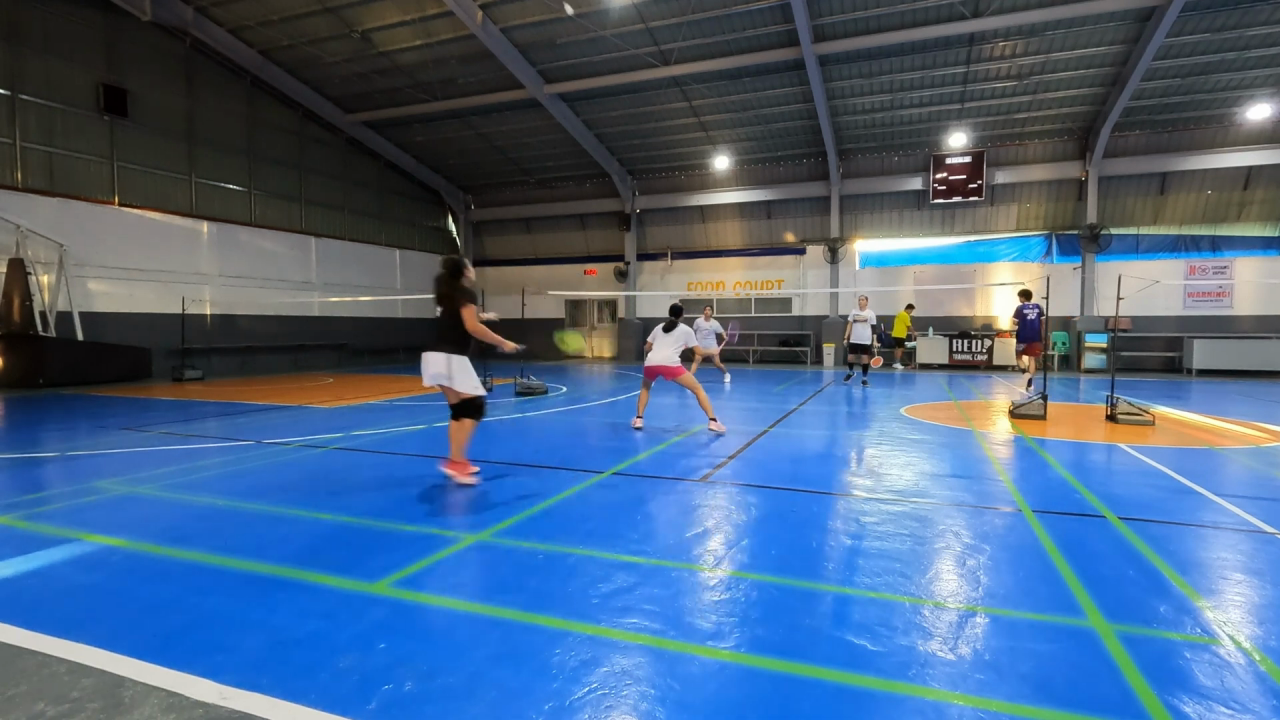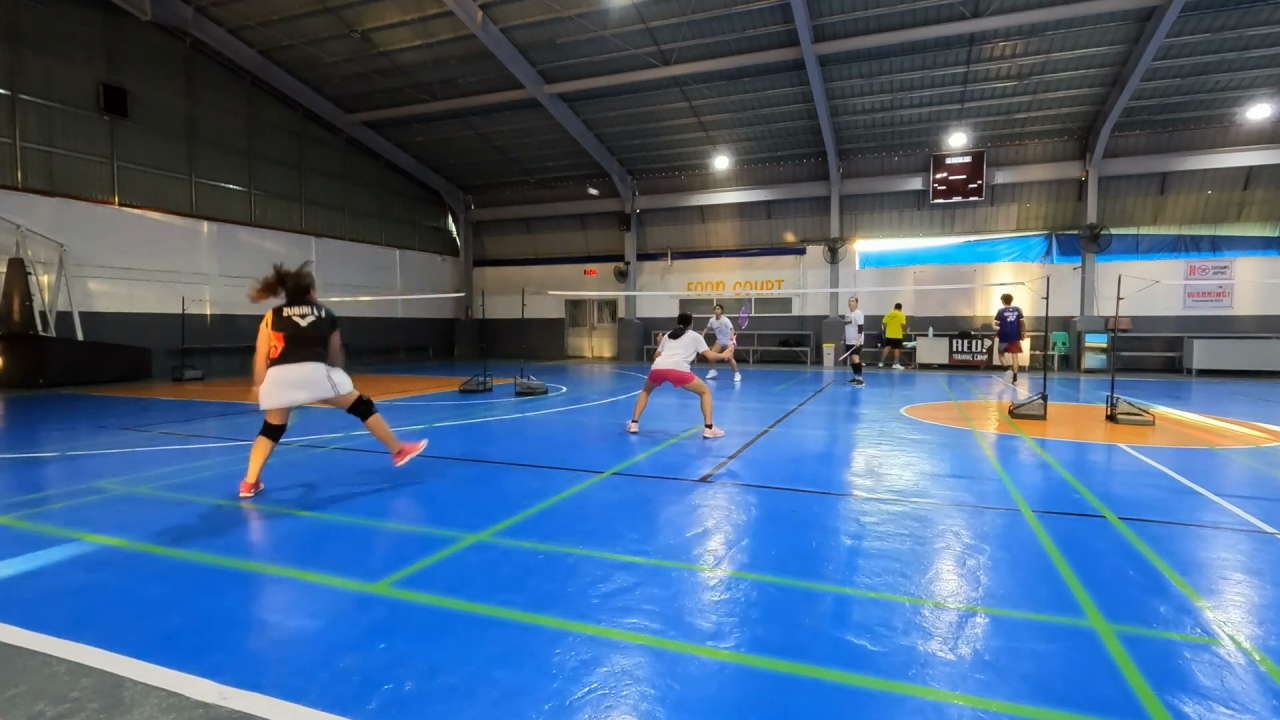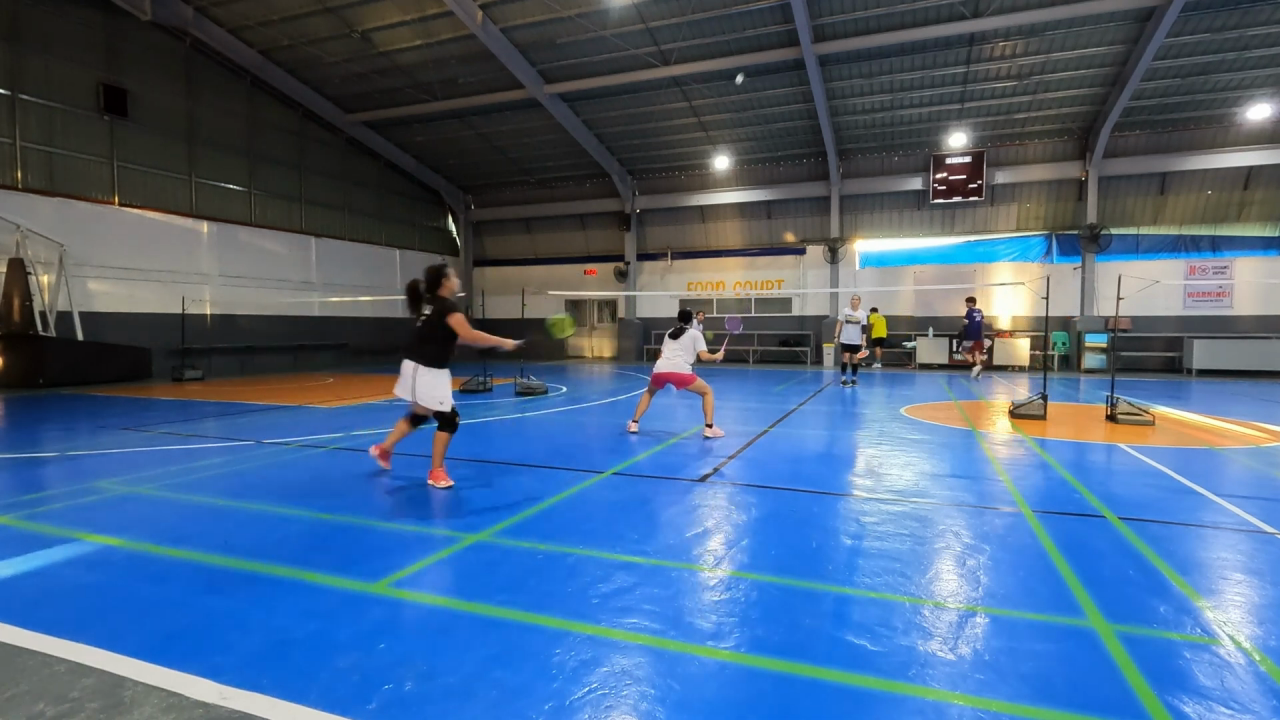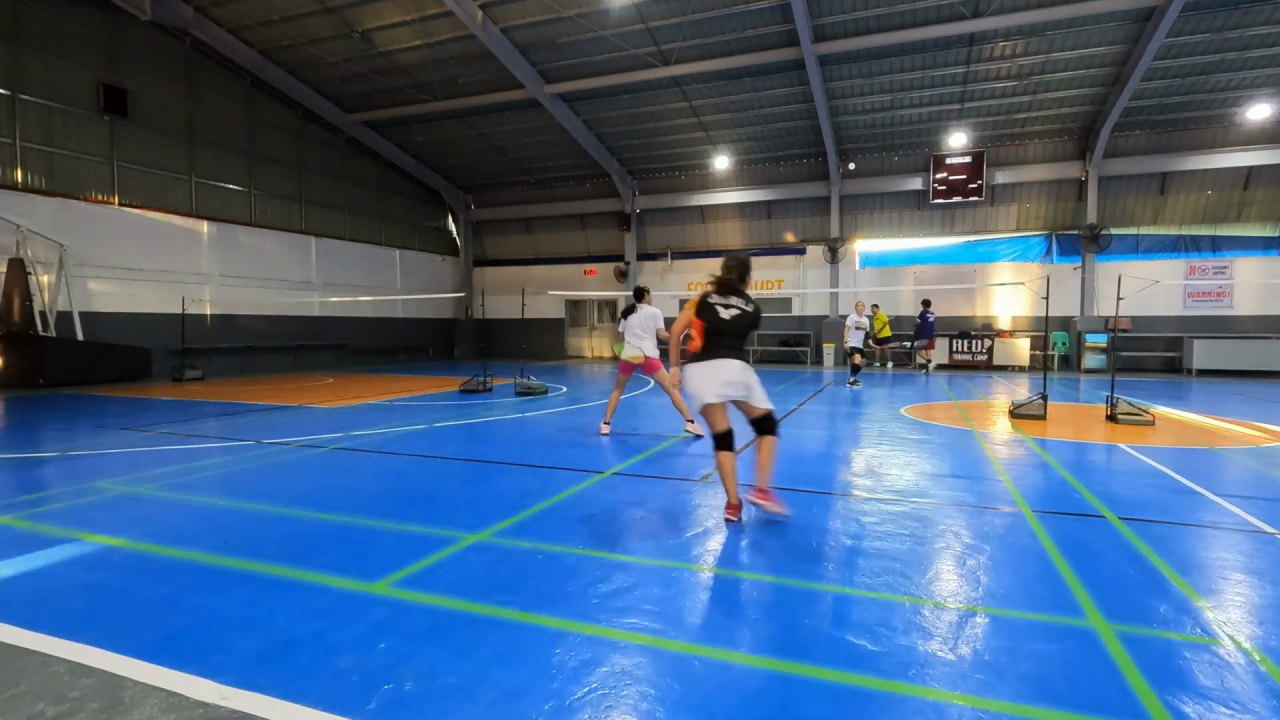
dt=1s
person 1, frame 1
left shoulder: (447, 293)
right shoulder: (465, 293)
right elbow: (472, 326)
left wrist: (481, 317)
right wrist: (503, 343)
left hip: (436, 357)
right hip: (451, 358)
left knee: (460, 409)
right knee: (475, 407)
left ankle: (455, 461)
right ankle: (458, 462)
person 1, frame 2
left shoulder: (272, 316)
right shoulder: (325, 314)
left elbow: (261, 355)
right elbow: (335, 351)
left wrist: (258, 385)
right wrist: (337, 367)
left hip: (279, 375)
right hip: (314, 370)
left knee: (272, 430)
right knee: (363, 407)
left ankle: (249, 482)
right ankle: (399, 450)
person 1, frame 3
left shoulder: (431, 304)
right shoulder: (447, 306)
right elbow: (469, 335)
right wrist: (502, 342)
left hip: (426, 368)
right hip: (423, 370)
left knee: (419, 415)
right knee: (449, 419)
left ankle: (383, 449)
right ankle: (436, 471)
person 1, frame 4
left shoulder: (704, 299)
right shoulder: (752, 308)
left elbow: (676, 331)
left wrist: (674, 366)
left hip: (699, 369)
right hip: (733, 368)
left knee: (722, 437)
right knee: (767, 425)
left ankle: (733, 503)
right ankle: (762, 489)
